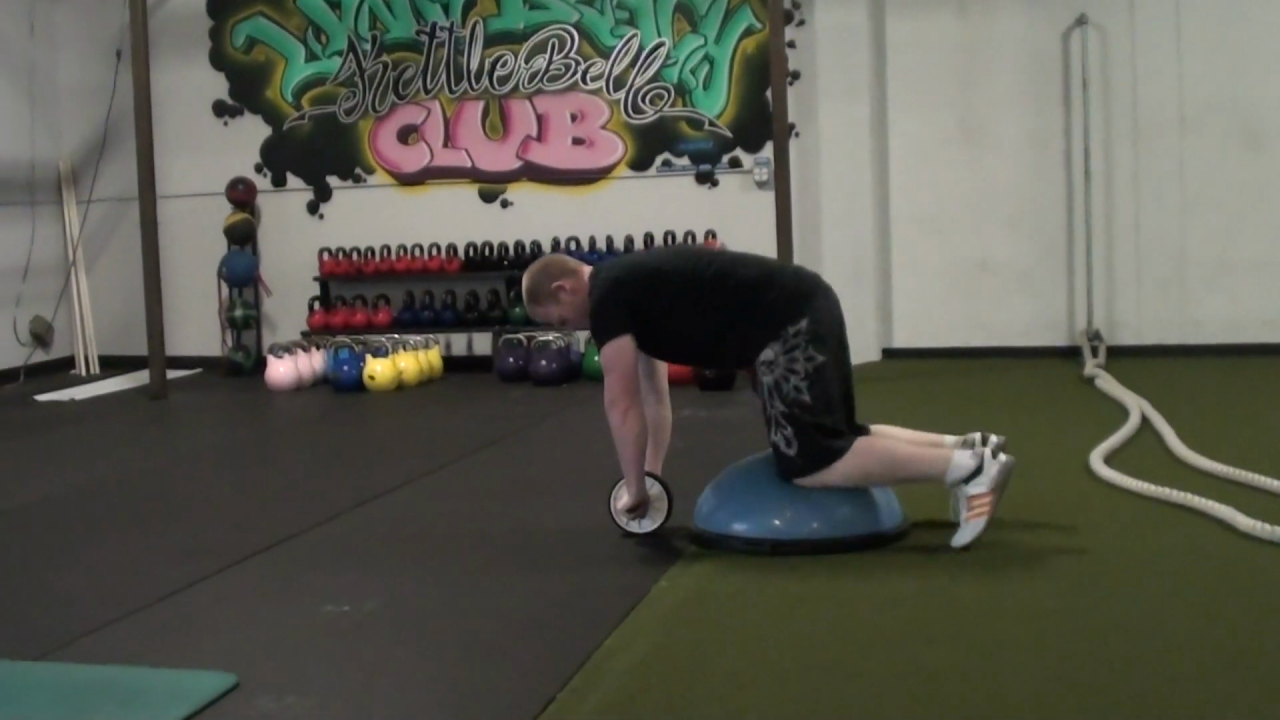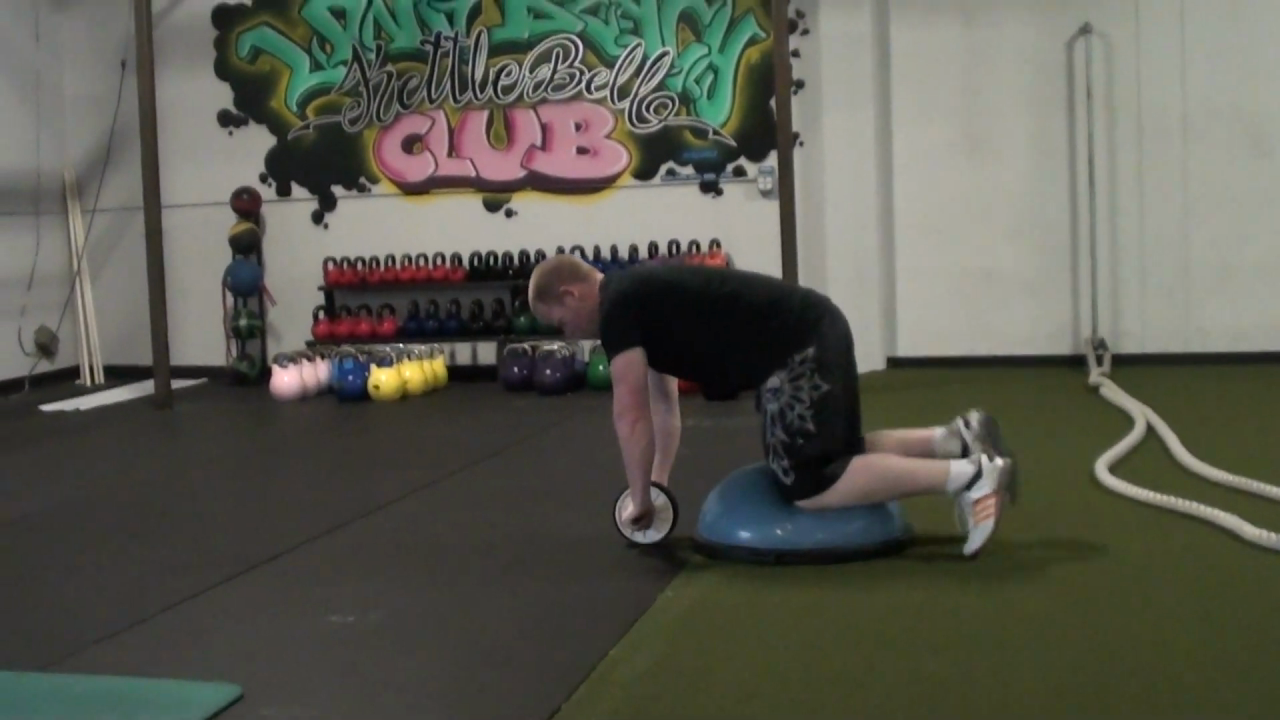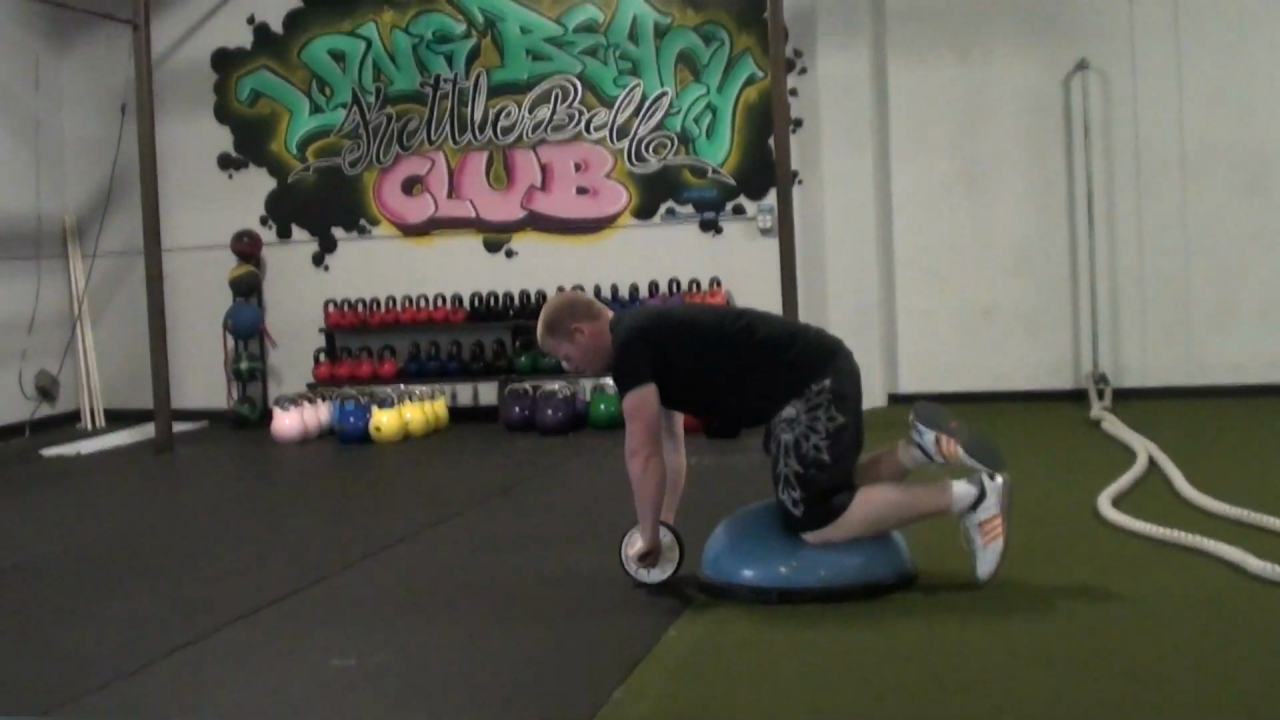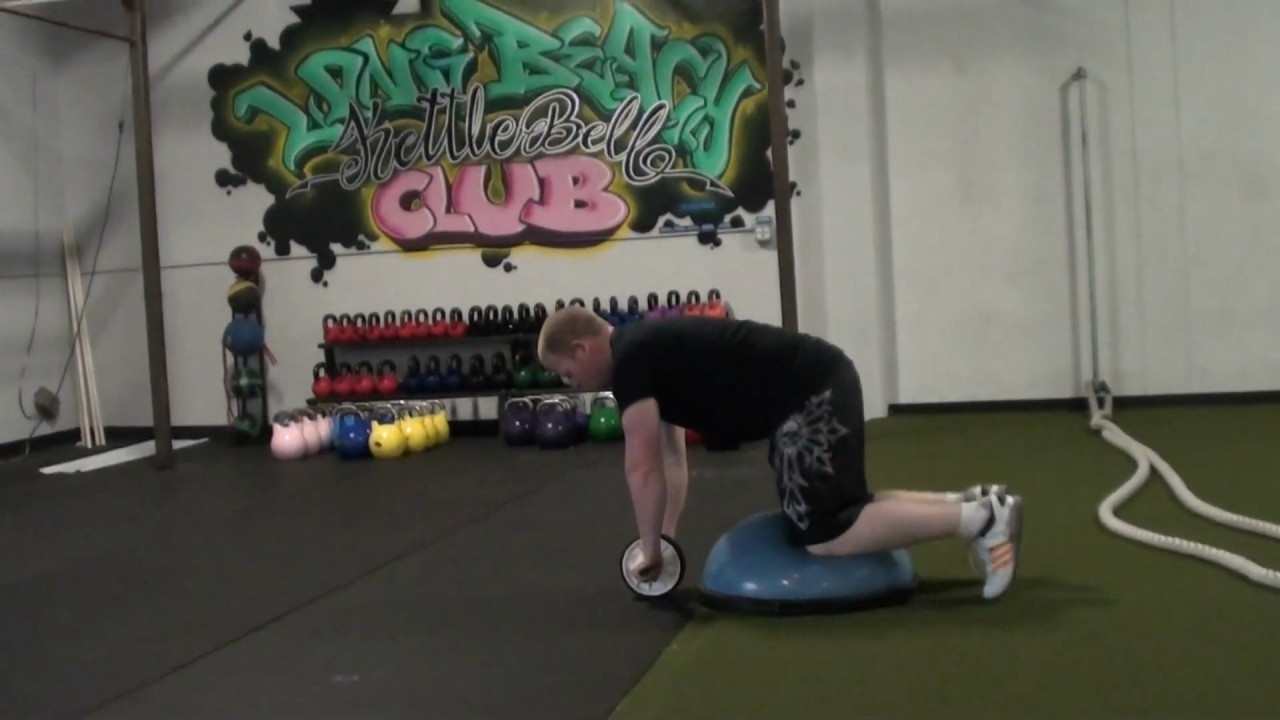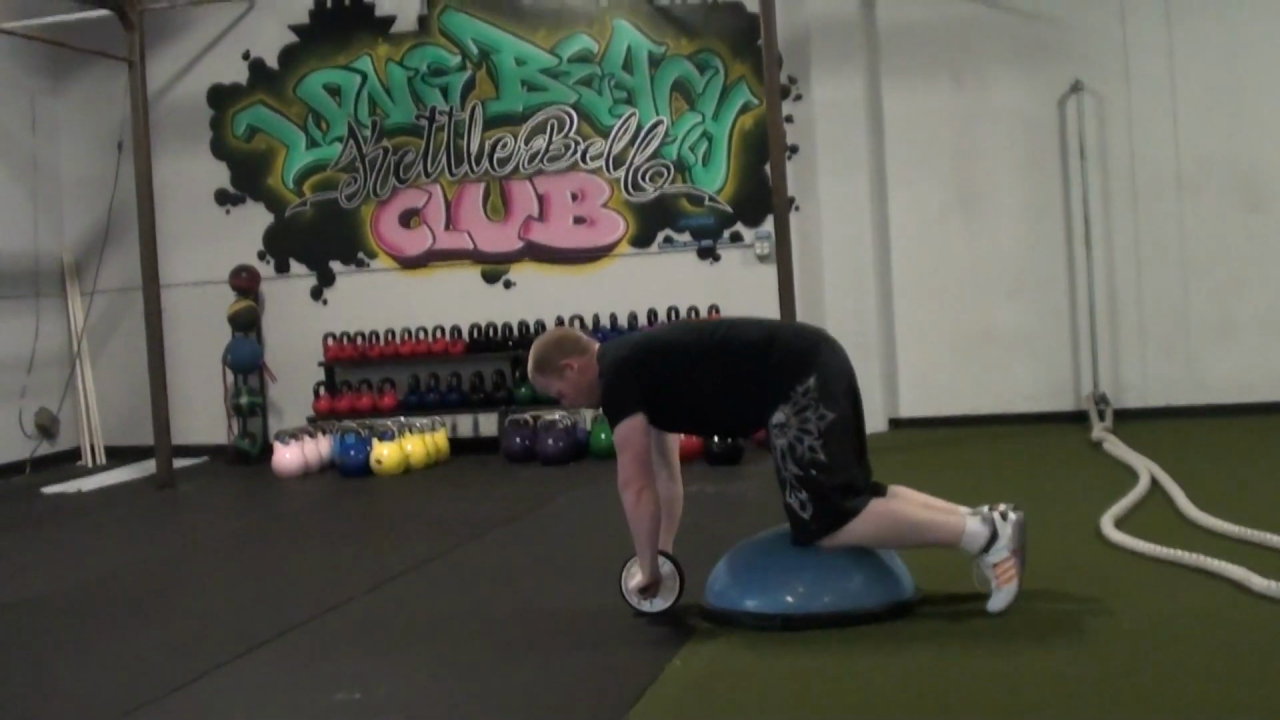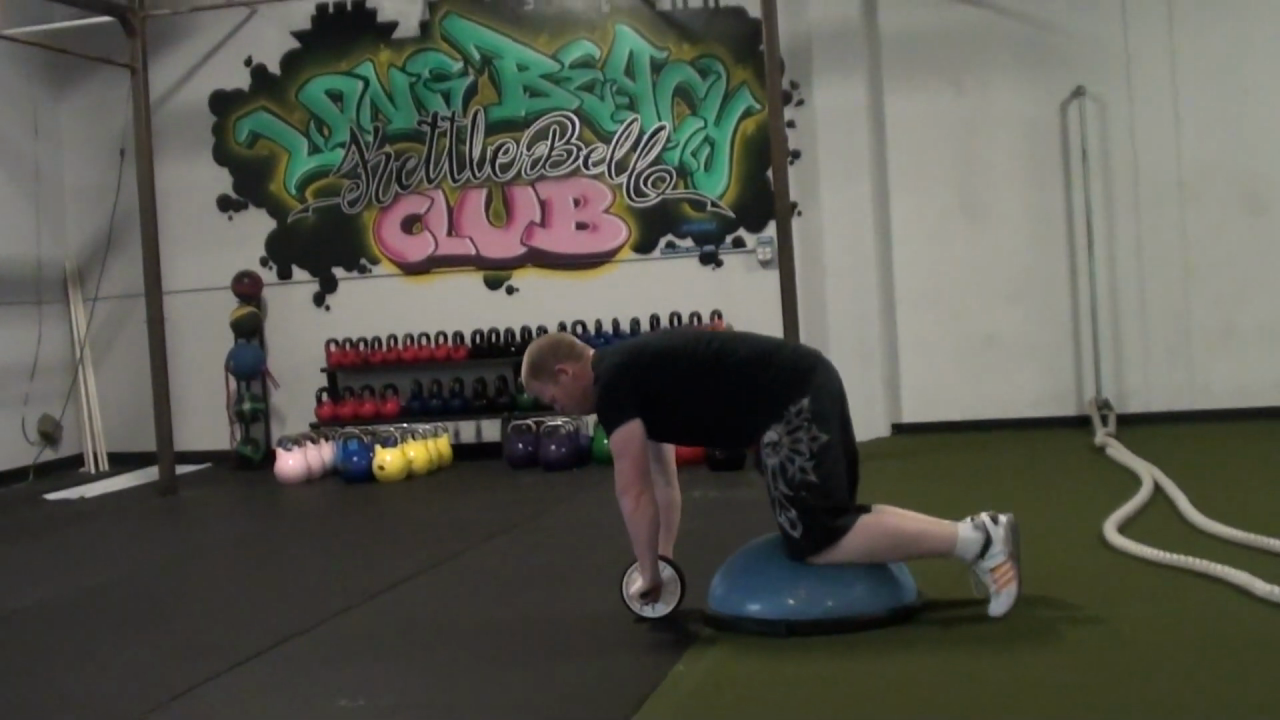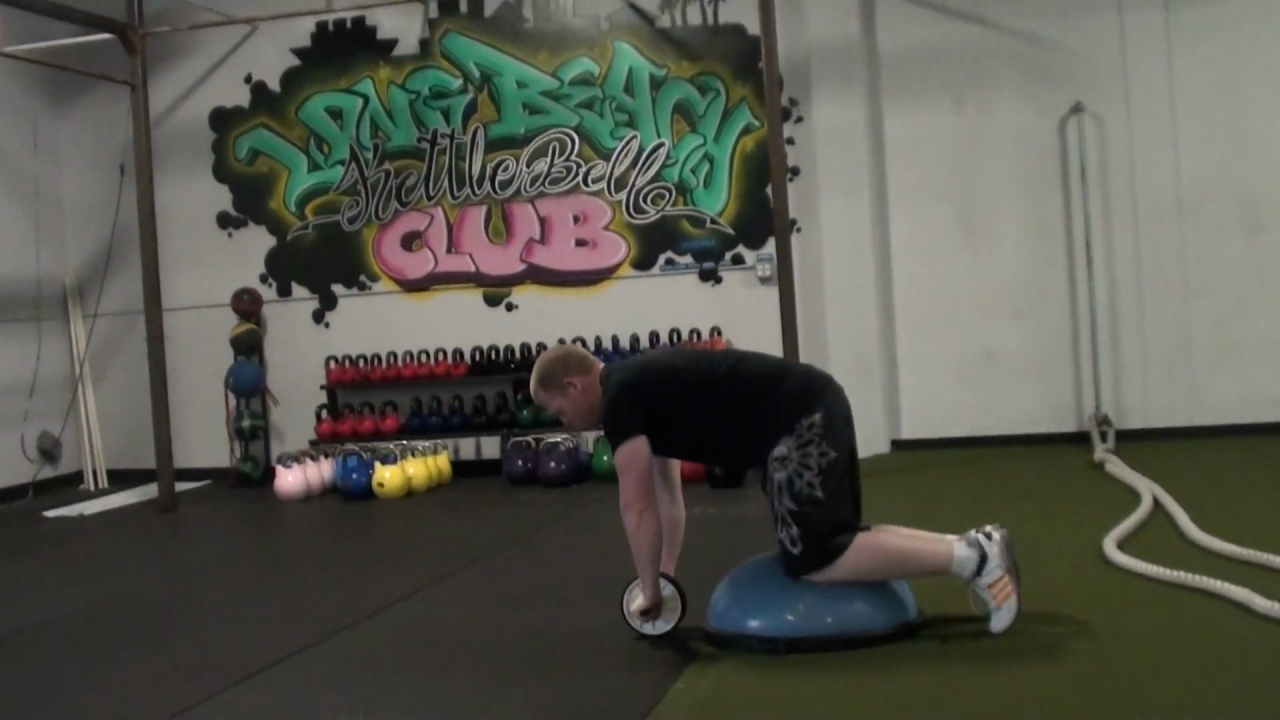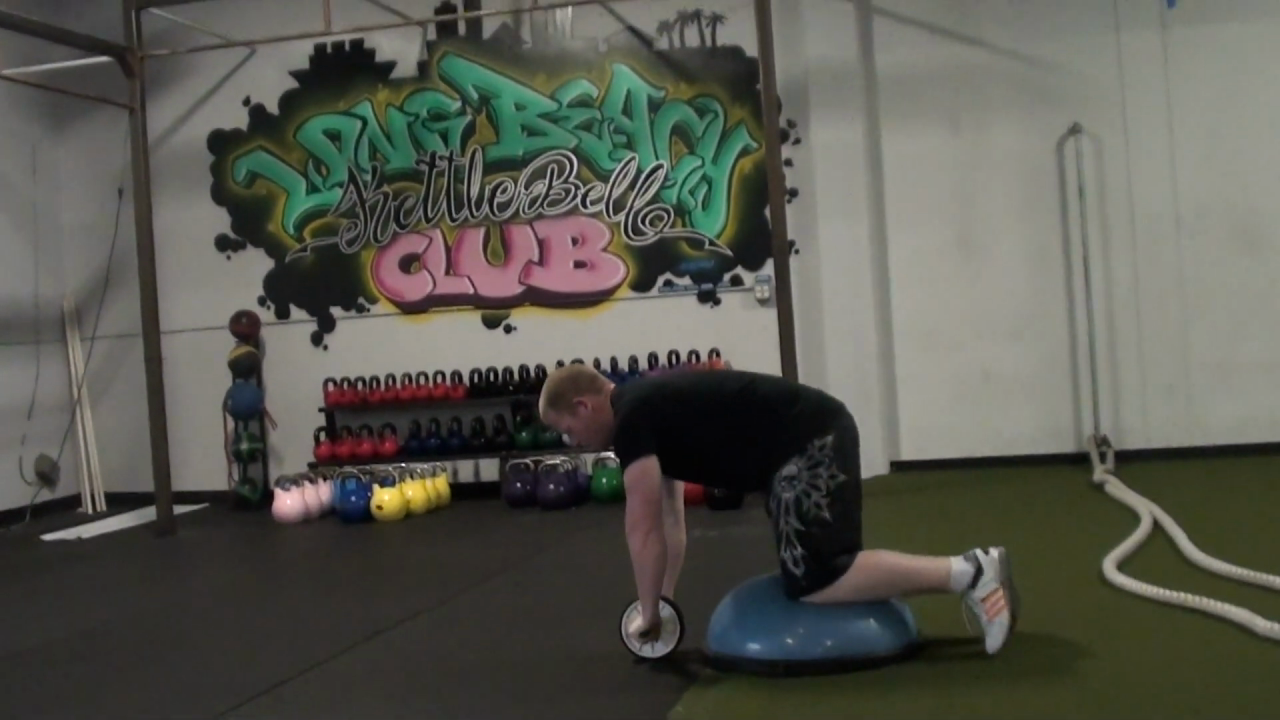
dt=0.3s
person 1, frame 1
left shoulder: (607, 296)
right shoulder: (631, 286)
left elbow: (621, 404)
right elbow: (652, 392)
left wrist: (636, 489)
right wrist: (653, 473)
left hip: (790, 321)
right hip: (807, 307)
left knee: (809, 459)
right knee: (836, 435)
left ankle: (967, 468)
right ankle: (967, 448)
person 1, frame 2
left shoulder: (618, 307)
right shoulder: (640, 297)
left elbow: (630, 415)
right elbow: (663, 402)
left wrist: (641, 500)
right wrist: (660, 484)
left hip: (797, 348)
right hip: (816, 331)
left knee: (808, 484)
right knee: (839, 457)
left ankle: (966, 475)
right ankle: (958, 440)
person 1, frame 3
left shoulder: (629, 344)
right shoulder: (647, 335)
left elbow: (642, 452)
right elbow: (669, 443)
left wrist: (649, 537)
right wrist: (666, 524)
left hip: (809, 382)
right hip: (818, 373)
left knee: (815, 521)
right knee: (823, 497)
left ankle: (971, 495)
right ankle: (920, 446)
person 1, frame 4
left shoulder: (630, 359)
right shoulder: (649, 350)
left elbow: (643, 467)
right elbow: (671, 456)
left wrist: (651, 551)
right wrist: (667, 538)
left hip: (809, 395)
right hip: (821, 383)
left knee: (822, 533)
right knee: (836, 511)
left ankle: (979, 519)
right ankle: (973, 505)
person 1, frame 5
left shoulder: (617, 375)
right shoulder: (640, 365)
left elbow: (635, 483)
right elbow: (663, 469)
left wrist: (649, 568)
right wrist: (665, 552)
left hip: (799, 382)
right hip: (816, 364)
left knee: (826, 519)
right knee: (854, 496)
left ankle: (980, 536)
right ankle: (983, 520)
person 1, frame 6
left shoulder: (612, 380)
right shoulder: (635, 373)
left elbow: (634, 489)
right elbow: (662, 476)
left wrist: (650, 574)
right wrist: (664, 558)
left hip: (792, 401)
right hip: (808, 383)
left knee: (816, 539)
right knee: (833, 518)
left ankle: (974, 541)
right ankle: (975, 530)
person 1, frame 7
left shoulder: (620, 397)
right shoulder: (642, 388)
left elbow: (637, 506)
right elbow: (665, 492)
left wrist: (650, 591)
right wrist: (666, 576)
left hip: (800, 420)
right hip: (813, 409)
left knee: (814, 557)
right knee: (834, 540)
left ankle: (969, 559)
right ankle: (971, 546)
person 1, frame 8
left shoulder: (632, 417)
right shoulder: (649, 409)
left elbow: (644, 527)
right elbow: (670, 518)
left wrist: (649, 614)
right wrist: (666, 599)
left hip: (809, 442)
right hip: (819, 436)
left knee: (812, 580)
right knee: (834, 567)
left ankle: (966, 573)
right ankle: (970, 569)
